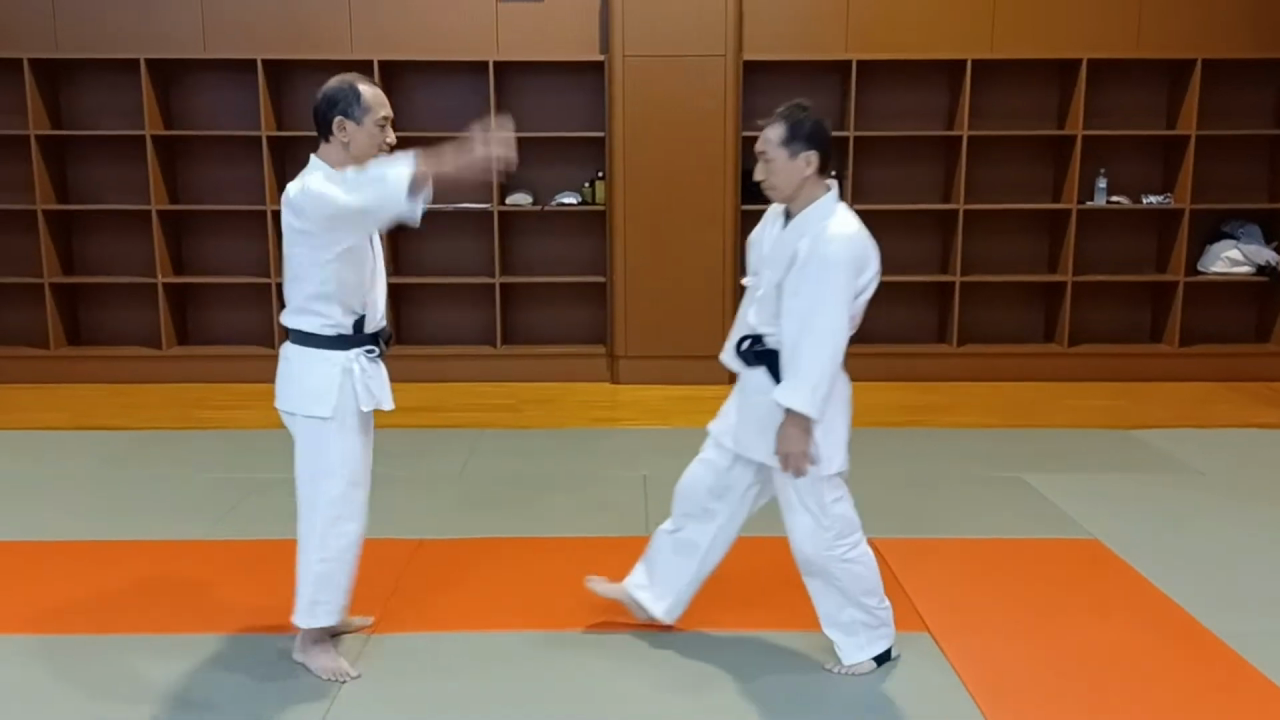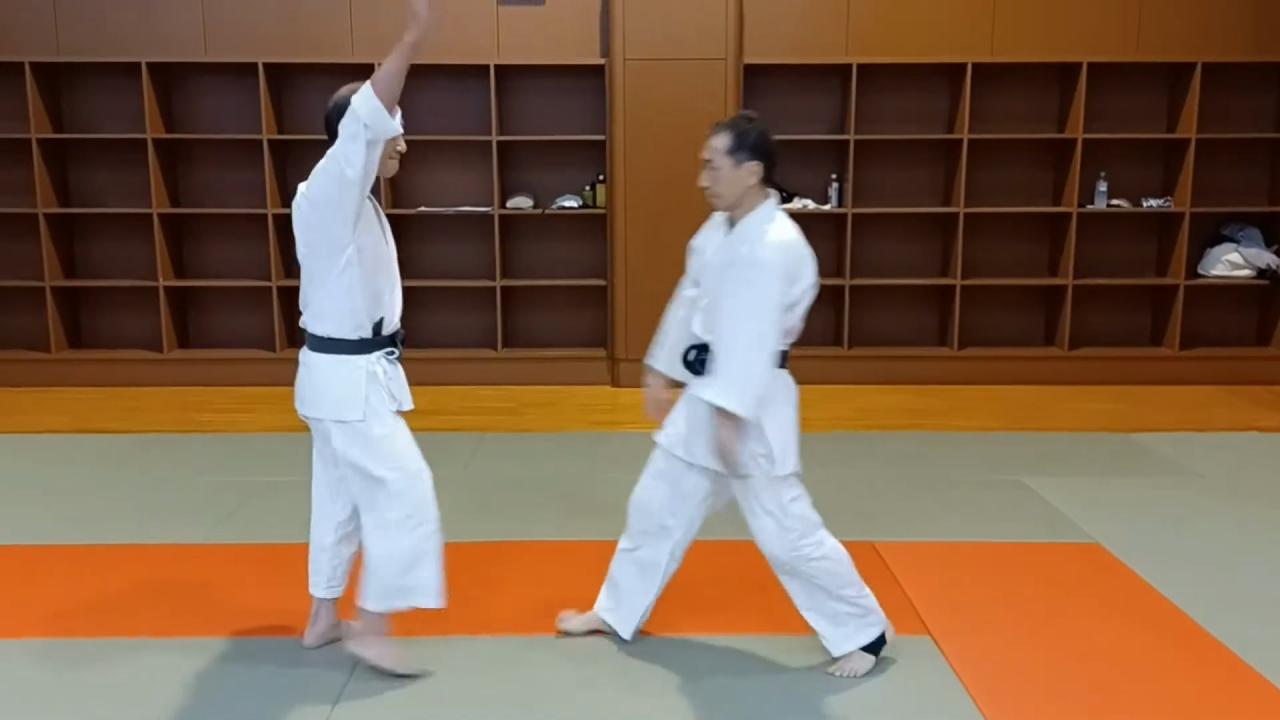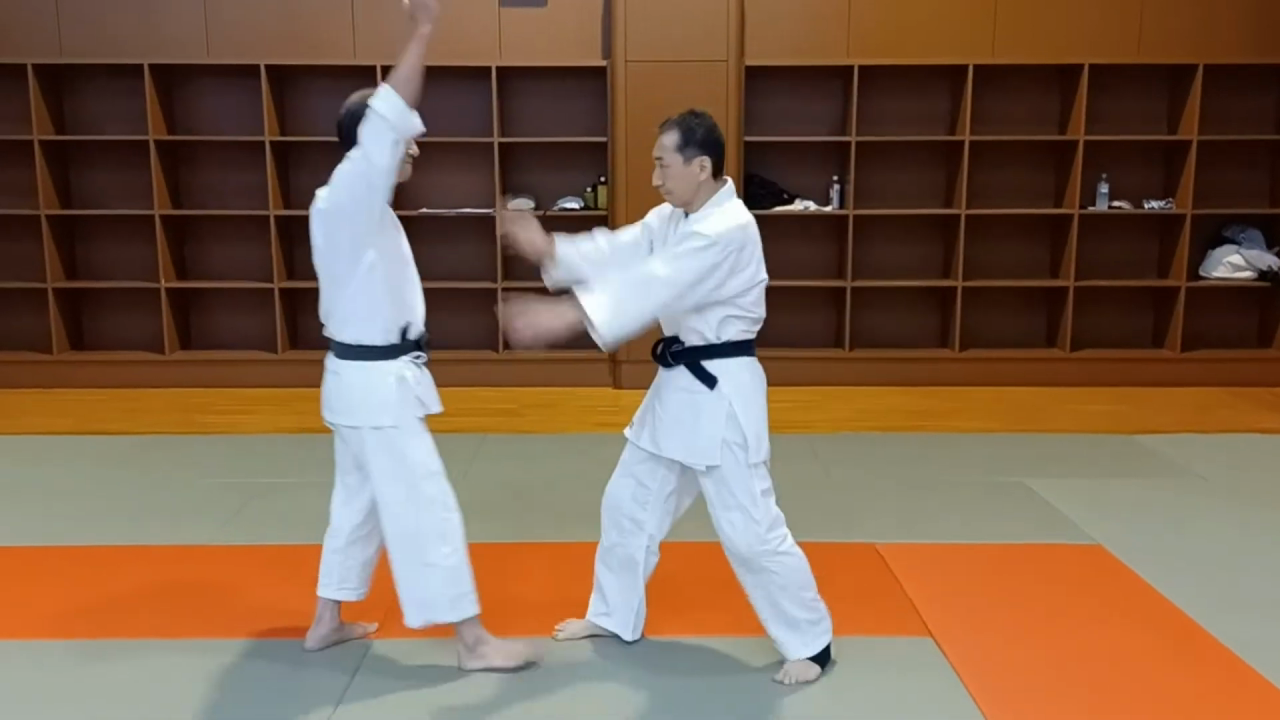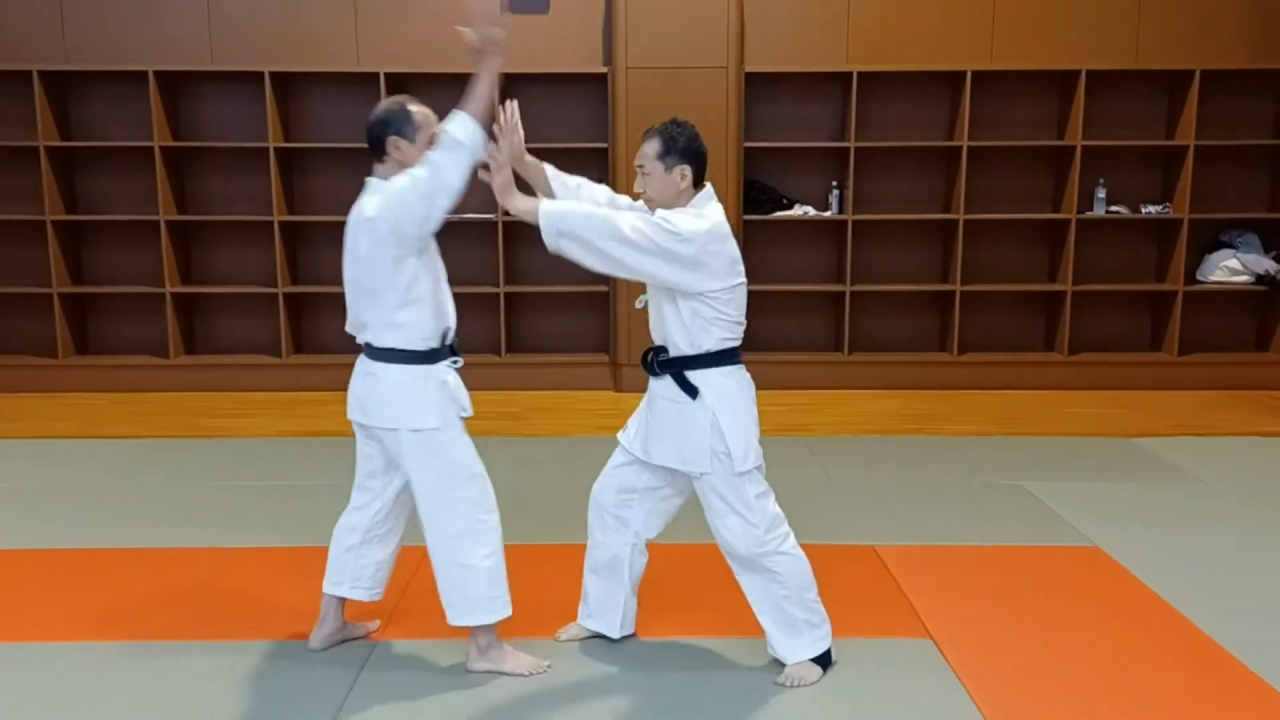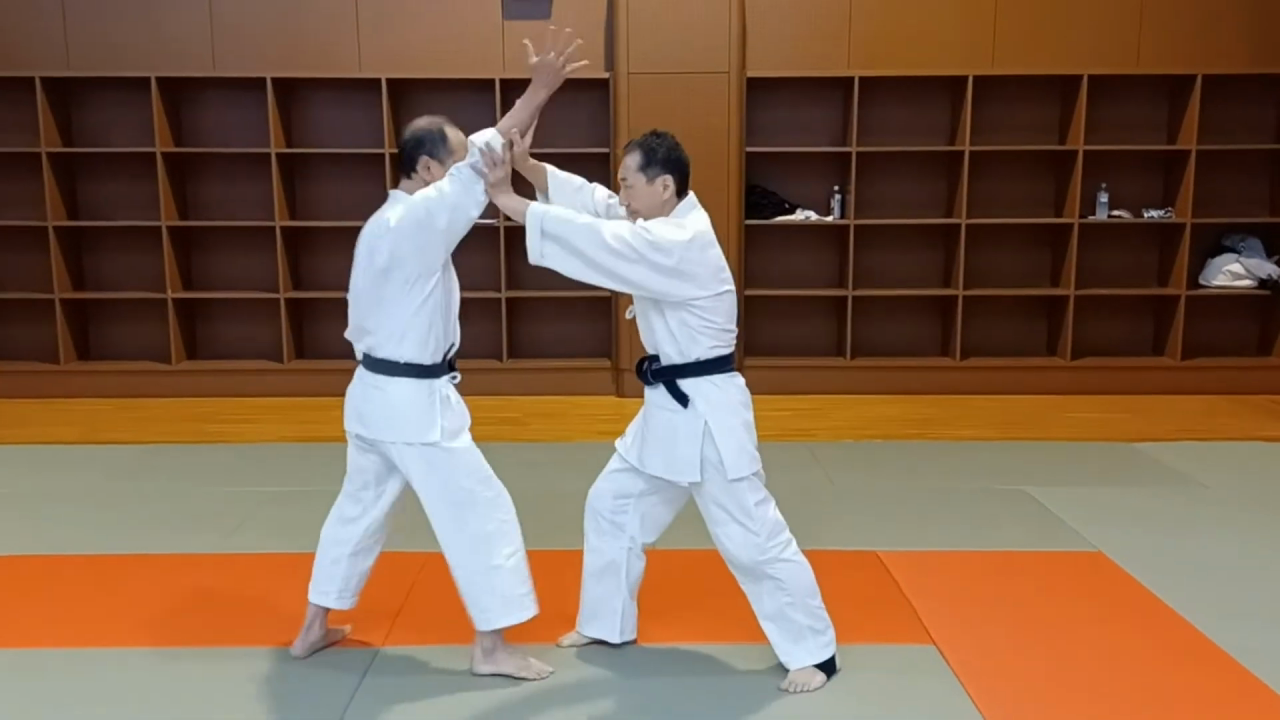
dt=0.2s
person 1, frame 1
left shoulder: (349, 188)
right shoulder: (313, 196)
right elbow: (380, 192)
left wrist: (463, 155)
right wrist: (465, 160)
left hip: (348, 367)
right hip: (324, 374)
left knee: (346, 498)
right knee: (334, 505)
left ankle: (325, 612)
right ankle: (312, 636)
person 1, frame 2
left shoulder: (352, 196)
right shoulder: (326, 197)
right elbow: (366, 122)
left hip: (352, 368)
right hip: (346, 376)
left knee: (343, 498)
right knee: (403, 489)
left ankle: (323, 618)
right ankle: (374, 625)
person 1, frame 3
left shoulder: (358, 204)
right shoulder: (345, 198)
right elbow: (384, 119)
left hip: (365, 376)
right hip: (378, 384)
left knee: (359, 503)
right knee: (424, 508)
left ankle: (328, 621)
right ankle: (471, 639)
person 1, frame 4
left shoulder: (373, 209)
right shoulder: (397, 208)
right elbow: (459, 148)
right wrist: (490, 61)
left hip: (380, 379)
right hip: (412, 388)
left knee: (375, 501)
right knee: (464, 507)
left ankle: (331, 620)
right ankle: (484, 643)
person 1, frame 5
left shoulder: (382, 225)
right shoulder: (417, 220)
right elbow: (479, 171)
right wrist: (539, 90)
left hip: (373, 391)
right hip: (415, 403)
left knee: (358, 509)
right knee: (481, 512)
left ankle: (313, 628)
right ankle: (491, 645)
person 2, frame 1
left shoulder: (840, 240)
right shoulder: (776, 221)
left elbow: (821, 339)
left wrist: (798, 421)
right wrist: (740, 366)
left hip: (803, 400)
right hip: (759, 389)
left knee: (823, 533)
right knee: (704, 495)
left ankle: (871, 641)
right ankle: (650, 594)
person 2, frame 2
left shoulder: (777, 245)
right shoulder: (717, 229)
left elbow: (752, 337)
right elbow: (689, 304)
left wrist: (730, 419)
right wrist: (661, 370)
left hip: (749, 404)
right hip: (705, 393)
left knee: (787, 532)
right knee: (656, 507)
left ankle: (862, 632)
right ankle: (616, 612)
person 2, frame 3
left shoulder: (727, 230)
right shoulder: (675, 219)
left elbow: (656, 286)
right elbow: (617, 251)
left wrist: (566, 316)
right wrist: (548, 249)
left hip: (720, 394)
right hip: (678, 385)
left knee: (750, 529)
right knee: (628, 506)
left ankle: (810, 642)
right ankle: (614, 617)
person 2, frame 4
left shoulder: (697, 233)
right shoulder: (668, 218)
left elbow: (609, 233)
right elbow: (598, 204)
left wrist: (518, 204)
right wrist: (525, 163)
left hip: (712, 401)
right hip: (671, 394)
left knee: (752, 531)
right knee: (616, 502)
left ankle: (809, 645)
right ankle: (605, 618)
person 2, frame 5
left shoulder: (680, 243)
right shoulder: (662, 226)
left elbow: (594, 241)
right elbow: (589, 203)
left wrist: (509, 202)
right wrist: (527, 168)
left hip: (707, 408)
right hip: (668, 405)
left knee: (754, 538)
right knee: (611, 507)
left ankle: (814, 651)
right ankle: (607, 623)
